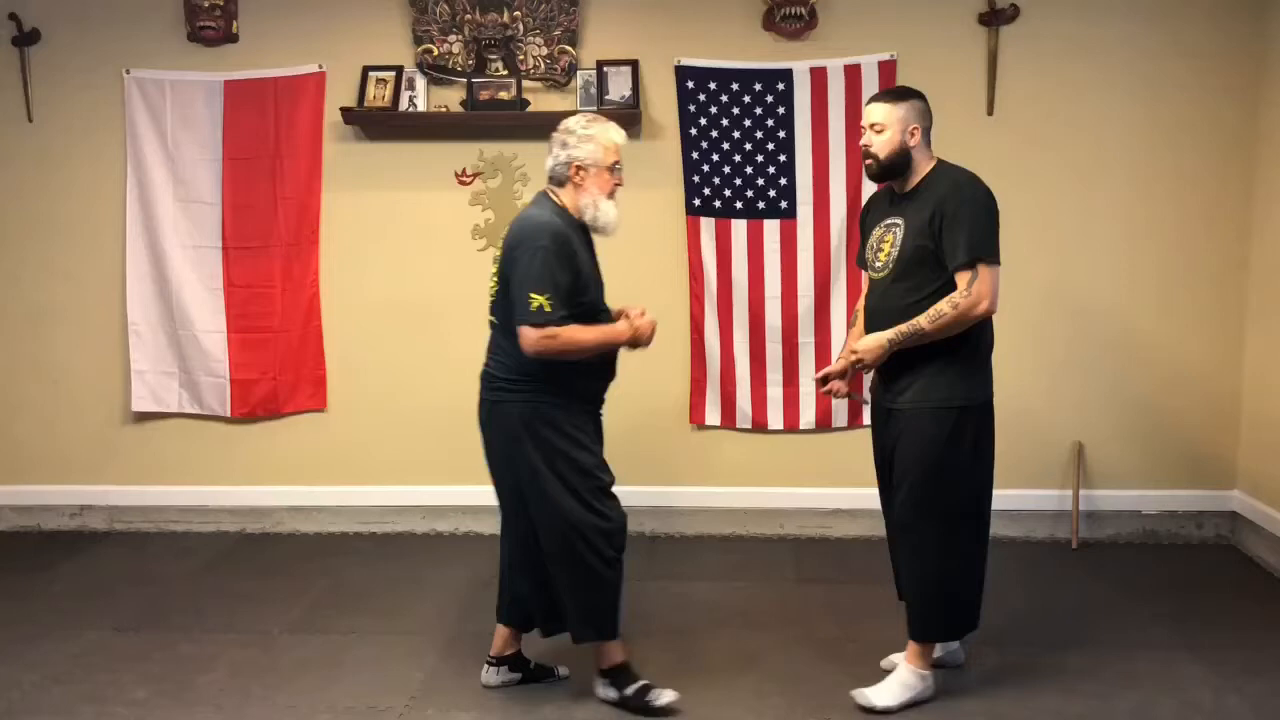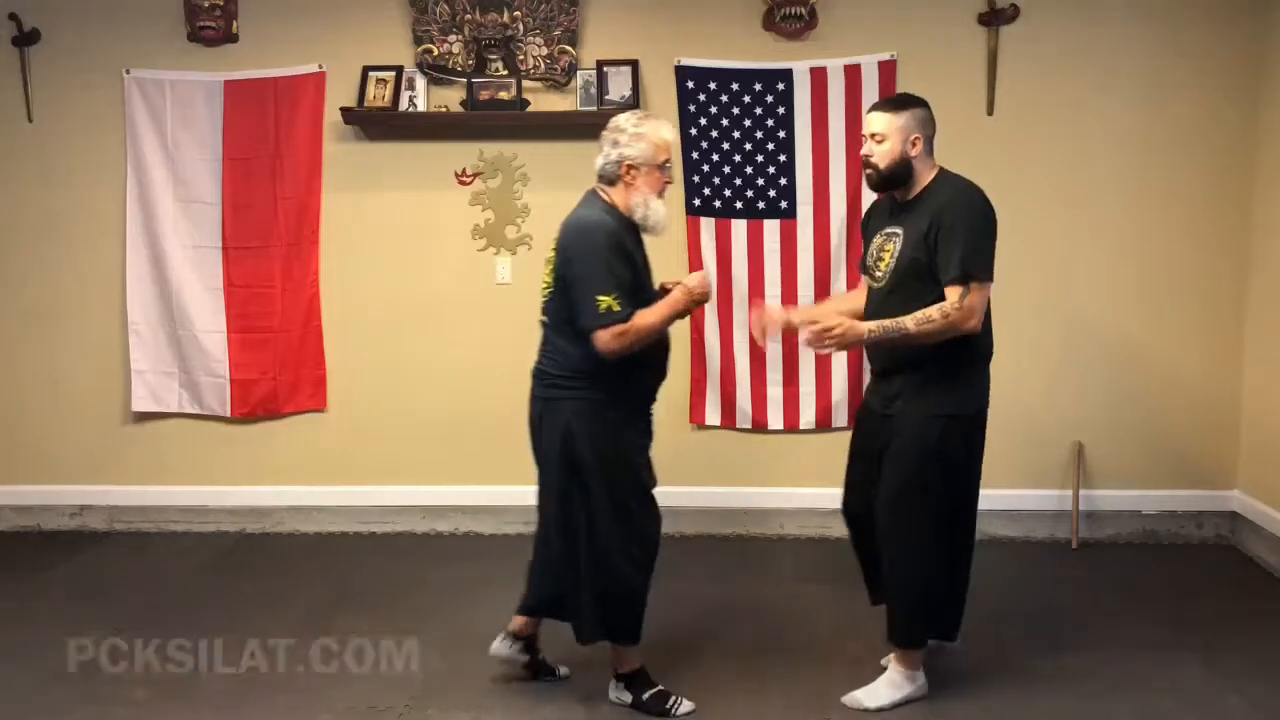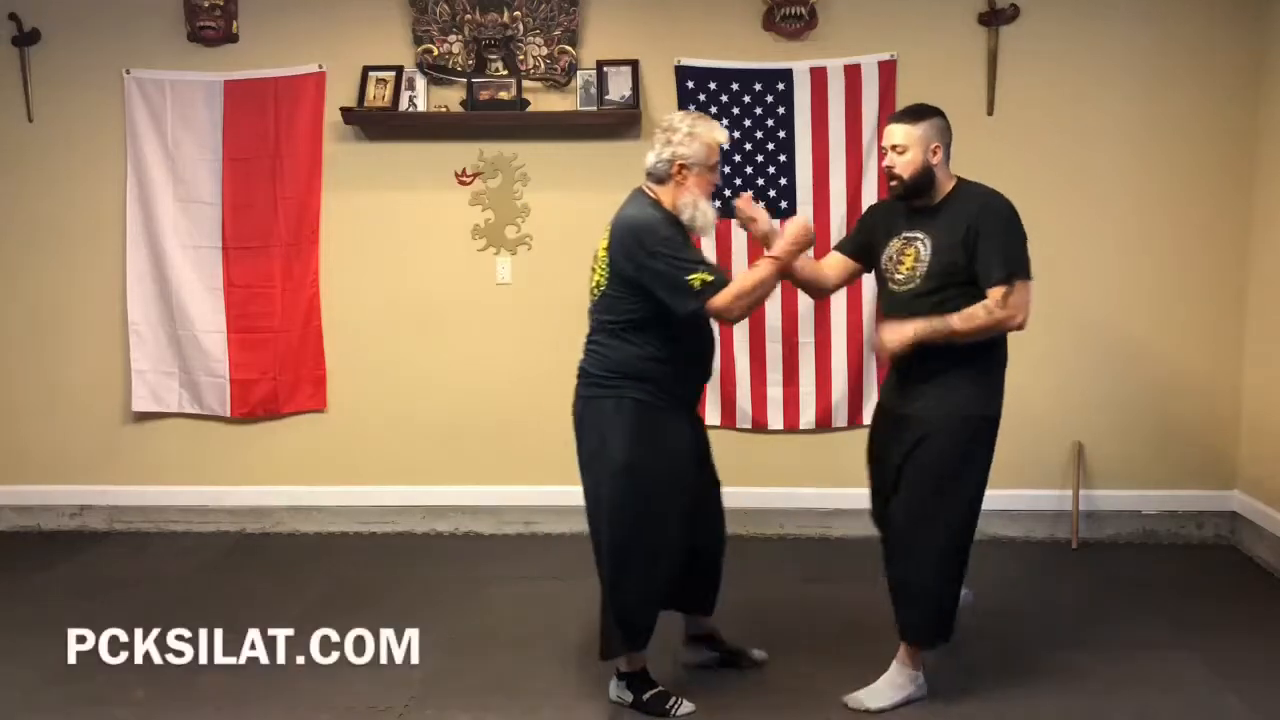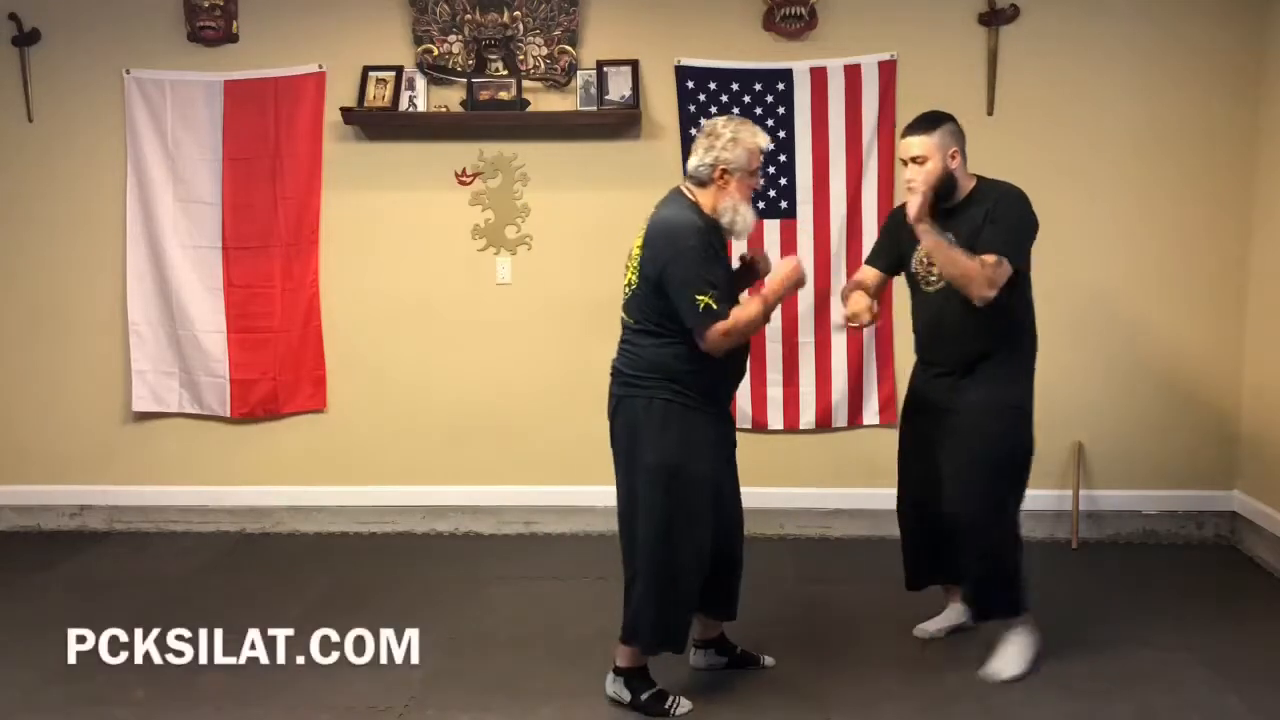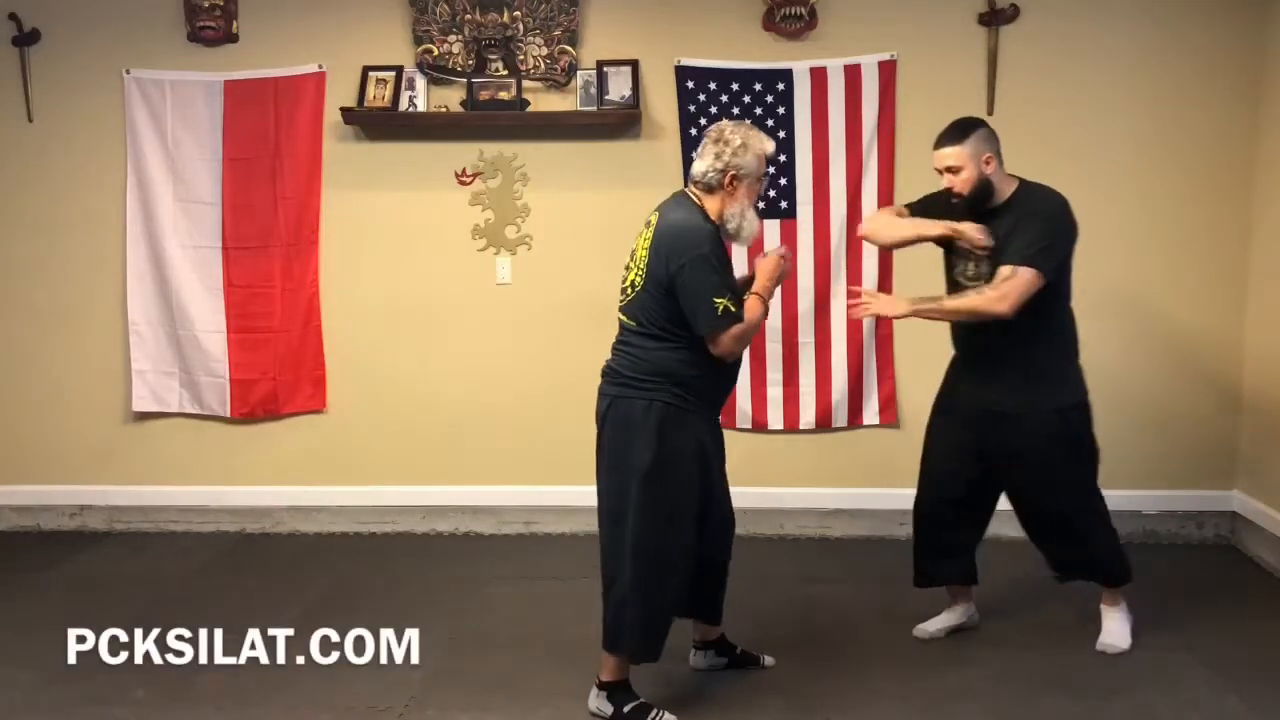
dt=0.3s
person 1, frame 1
left shoulder: (564, 225)
right shoulder: (542, 233)
right elbow: (538, 338)
left wrist: (615, 318)
right wrist: (622, 332)
left hip: (546, 410)
right hip: (534, 412)
left knee: (536, 530)
right knee: (592, 526)
left ankle: (504, 656)
person 1, frame 2
left shoulder: (611, 222)
right shoulder: (596, 232)
right elbow: (613, 338)
left wrist: (666, 297)
right wrist: (680, 302)
left hip: (592, 407)
right hip: (587, 410)
left knee: (574, 527)
right knee: (624, 532)
left ankle: (520, 636)
person 1, frame 3
left shoulder: (658, 218)
right shoulder: (644, 227)
left elbow: (693, 299)
right elbow: (726, 307)
left wrist: (755, 269)
right wrist: (781, 255)
left hip: (661, 404)
right hip: (627, 409)
left knee: (697, 521)
right knee: (636, 535)
left ankle: (701, 639)
person 1, frame 4
left shoulder: (692, 218)
right shoulder: (681, 230)
right elbow: (716, 335)
left wrist: (745, 276)
right wrist: (776, 289)
left hip: (693, 404)
right hip: (660, 407)
left knee: (717, 524)
right knee: (667, 533)
left ankle: (709, 641)
right ankle: (628, 669)
person 1, frame 5
left shoulder: (682, 214)
right shoulder: (694, 236)
right elbow: (727, 341)
left wrist: (747, 284)
right wrist: (764, 286)
left hip: (675, 407)
right hip: (651, 409)
left knee: (708, 526)
right knee: (646, 540)
left ankle: (709, 642)
person 2, frame 1
left shoulder: (959, 194)
right shoulder: (876, 204)
left elbow: (977, 299)
left wrist: (888, 342)
right wrist: (847, 359)
left hip: (944, 394)
right hip: (893, 389)
left knee: (931, 521)
right knee: (905, 518)
left ankle: (919, 666)
right ankle: (940, 637)
person 2, frame 2
left shoulder: (960, 205)
right shoulder: (881, 210)
left elbow: (966, 314)
left wrist: (868, 332)
right wrist: (799, 318)
left hip: (940, 401)
right hip: (888, 393)
left knee: (913, 526)
right knee: (865, 514)
left ankle: (907, 668)
right ankle: (927, 626)
person 2, frame 3
left shoulder: (986, 211)
right shoulder: (883, 215)
left elbow: (1011, 311)
right elbow: (821, 279)
left wrist: (918, 329)
right wrist: (770, 234)
left hip: (960, 401)
right hip: (901, 393)
left knee: (925, 526)
right knee: (896, 517)
left ankle: (905, 670)
right ankle: (944, 593)
person 2, frame 4
left shoulder: (1005, 205)
right shoulder: (905, 217)
left elbow: (982, 287)
right elbow: (866, 280)
left wrist: (928, 230)
right wrist: (858, 299)
left hip: (993, 389)
right hip: (929, 384)
left knee: (979, 511)
right knee: (922, 504)
left ankle: (1016, 625)
right ankle: (960, 600)
person 2, frame 5
left shoulder: (1043, 209)
right shoulder: (950, 207)
left elbow: (1003, 302)
right elbow: (873, 227)
left wrist: (908, 307)
right wrist: (947, 229)
left hip: (1043, 394)
right hip: (969, 386)
left knee: (1065, 504)
right knee: (940, 498)
left ankle: (1114, 601)
right ankle: (961, 602)
